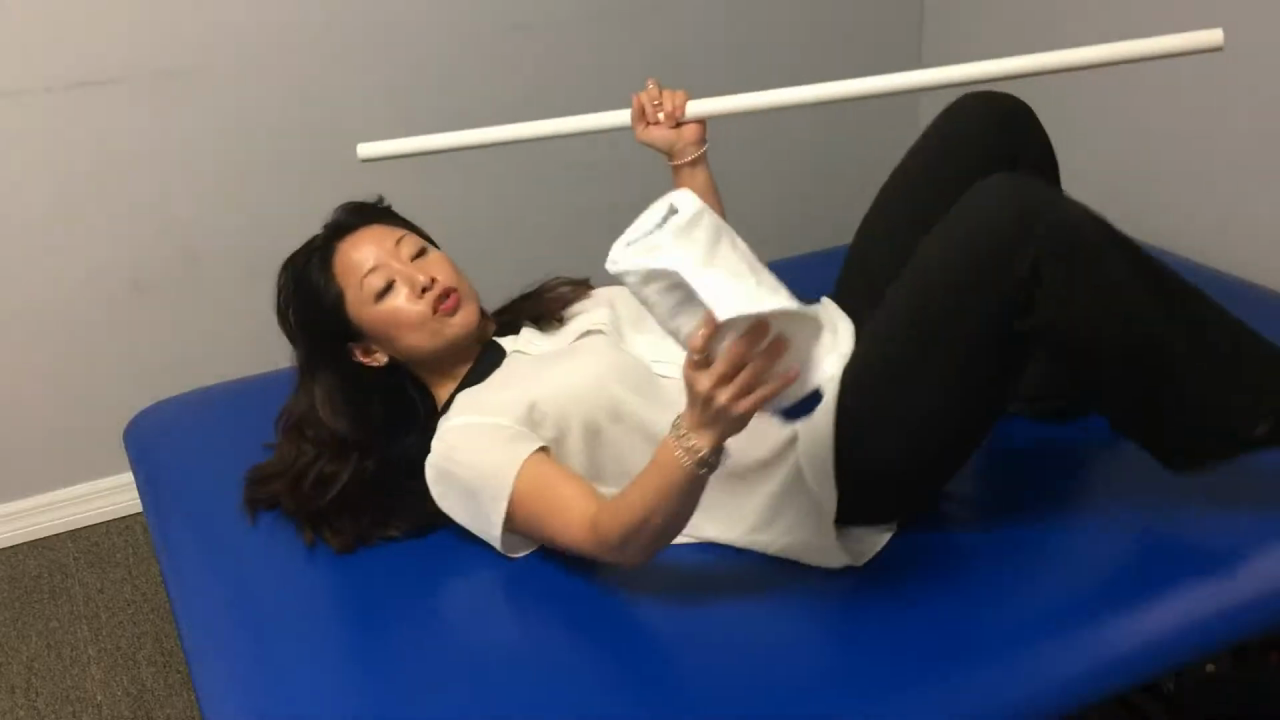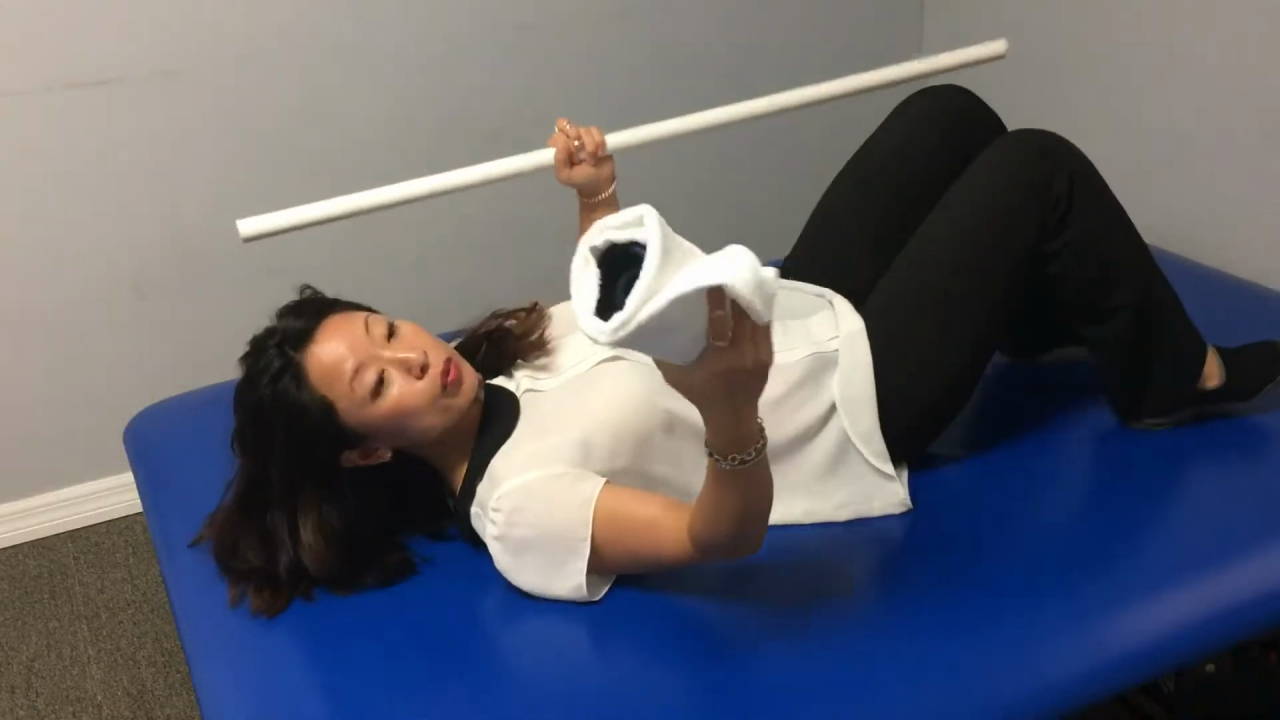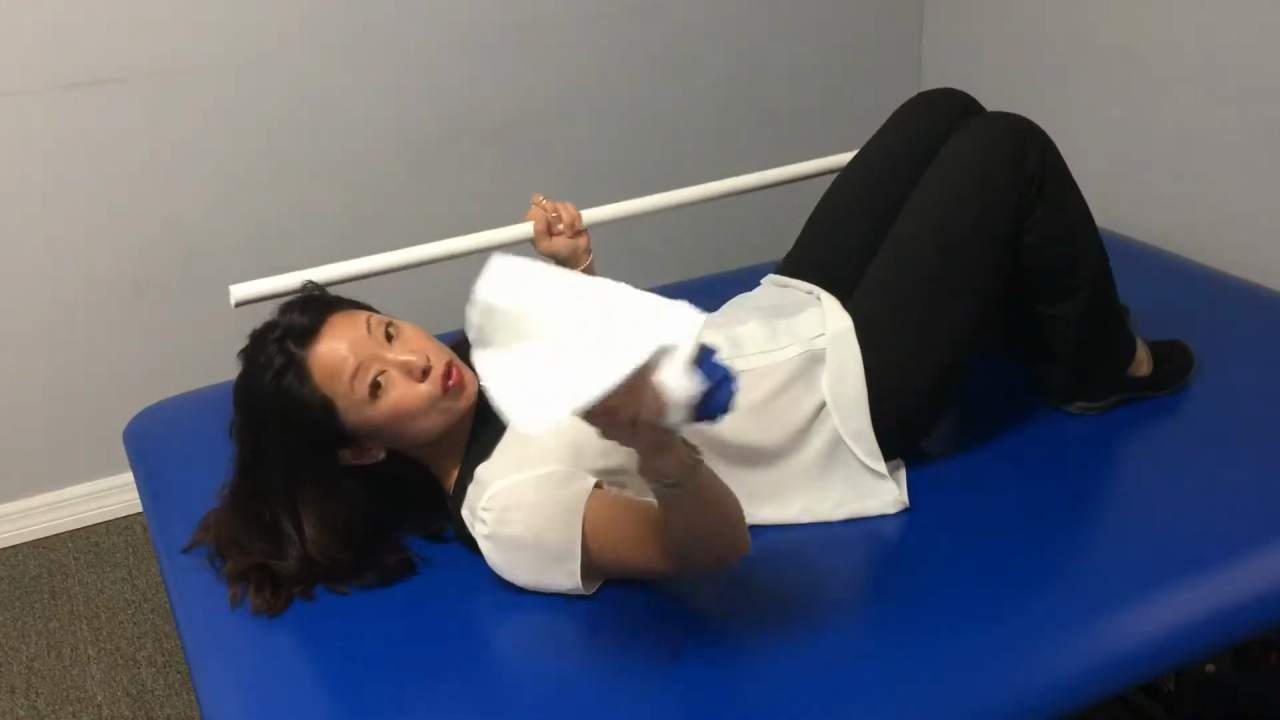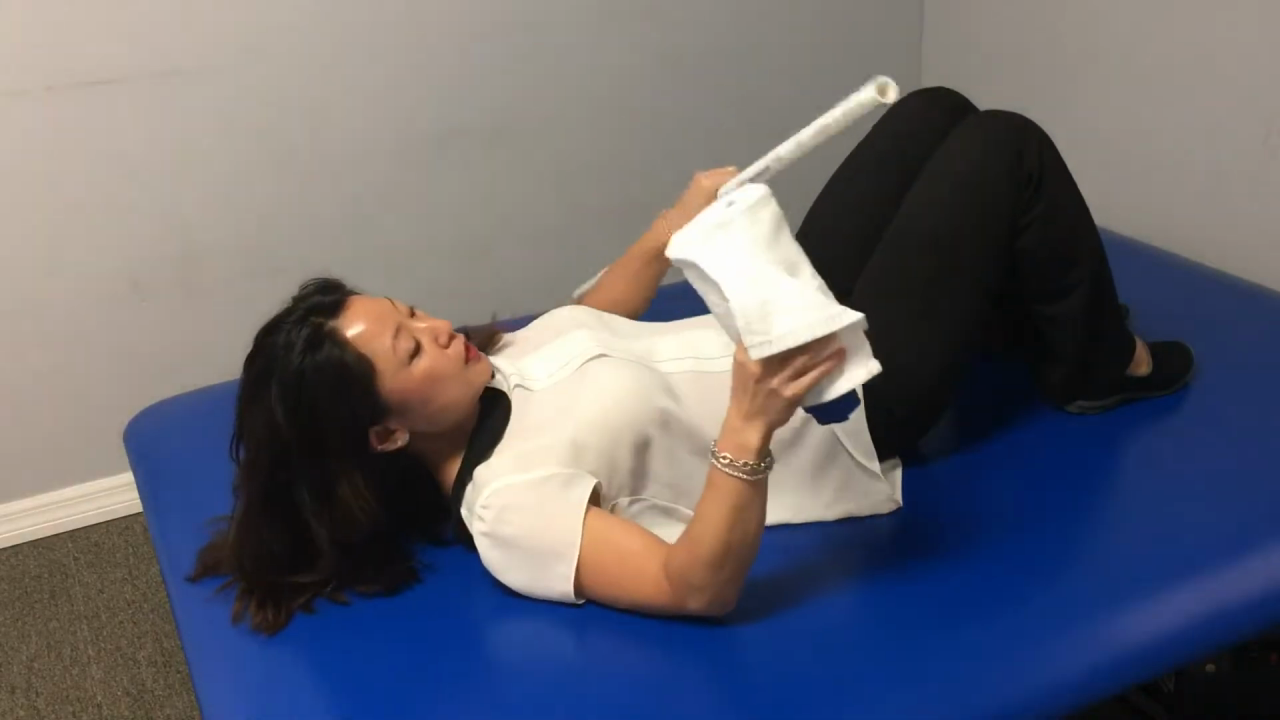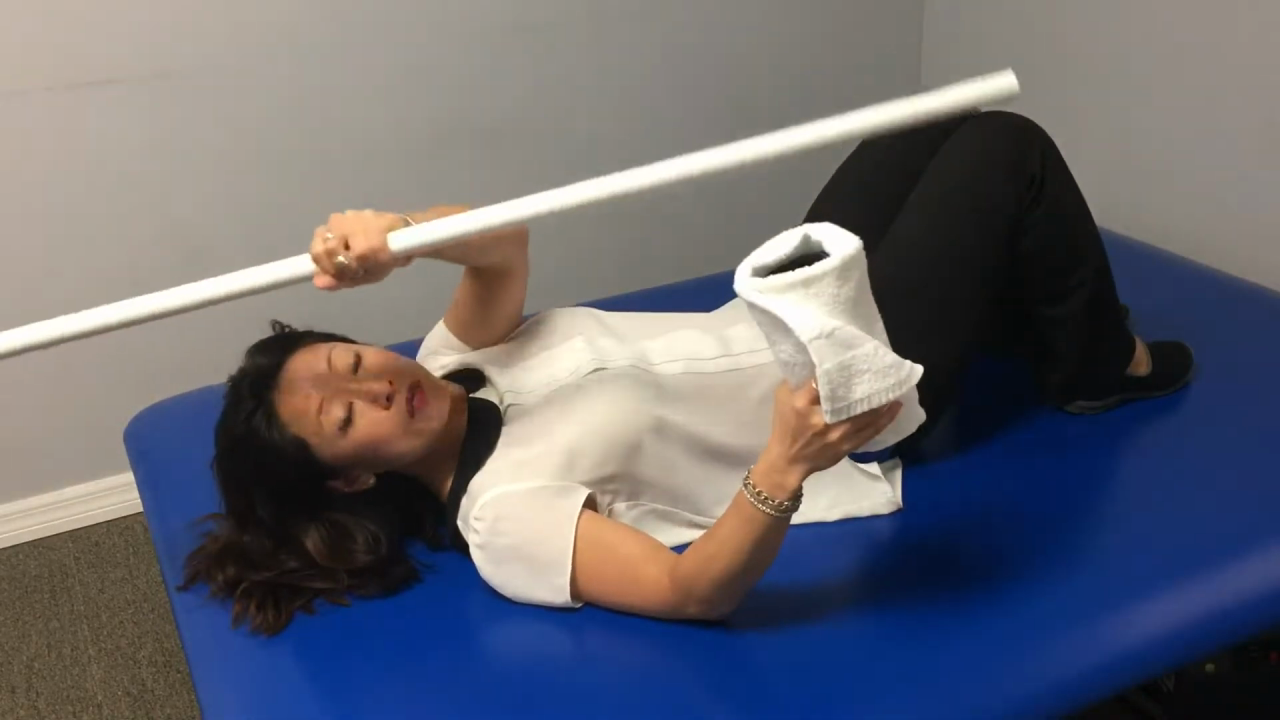
dt=1s
person 1, frame 1
left shoulder: (543, 315)
right shoulder: (462, 445)
right elbow: (609, 536)
left wrist: (688, 158)
right wrist: (701, 432)
left hip: (842, 349)
right hip: (838, 470)
left knee: (993, 125)
right knee: (1011, 222)
left ankle: (1048, 367)
person 1, frame 2
left shoulder: (489, 354)
right shoulder: (515, 508)
right elbow: (723, 535)
left wrist: (597, 193)
right wrist: (731, 412)
left hip: (803, 313)
right hip: (863, 400)
left knee: (948, 114)
right knee: (1040, 168)
left ankle: (1051, 319)
right ankle: (1167, 376)
person 1, frame 3
right shoulder: (508, 509)
right elbow: (715, 543)
left wrist: (574, 271)
right wrist: (657, 441)
left hip: (788, 311)
right hip: (860, 393)
left knee: (947, 113)
right knee: (1010, 148)
left ankle: (1039, 322)
right ankle: (1098, 367)
person 1, frame 4
left shoulder: (483, 372)
right shoulder: (507, 508)
right elbow: (697, 590)
left wrist: (674, 225)
right wrist: (749, 426)
left hip: (804, 325)
right hip: (858, 398)
left knee: (935, 110)
right knee: (1007, 146)
left ankle: (1036, 325)
right ankle: (1098, 366)
person 1, frame 5
left shoulder: (454, 367)
right shoulder: (499, 517)
left elbow: (503, 247)
right elbow: (693, 590)
left wrist: (395, 236)
right wrist: (784, 468)
left knee: (946, 117)
right knee: (1007, 149)
left ankle: (1042, 329)
right ankle: (1100, 365)
